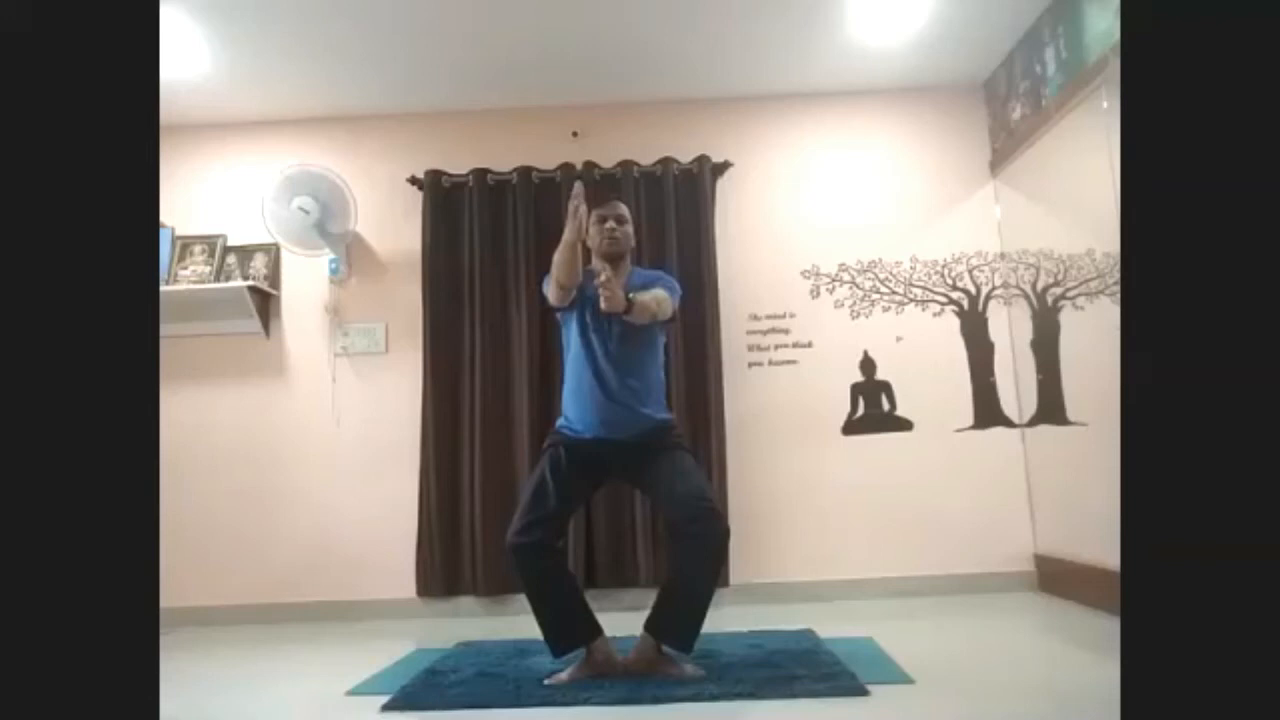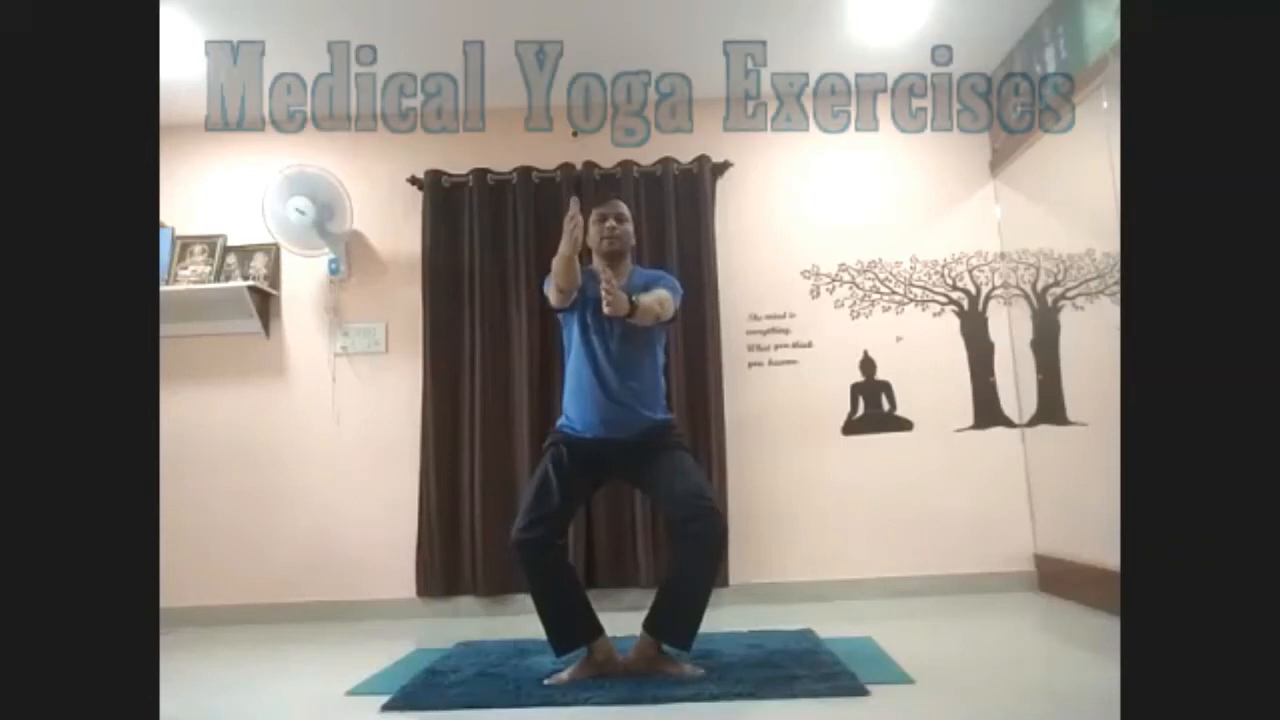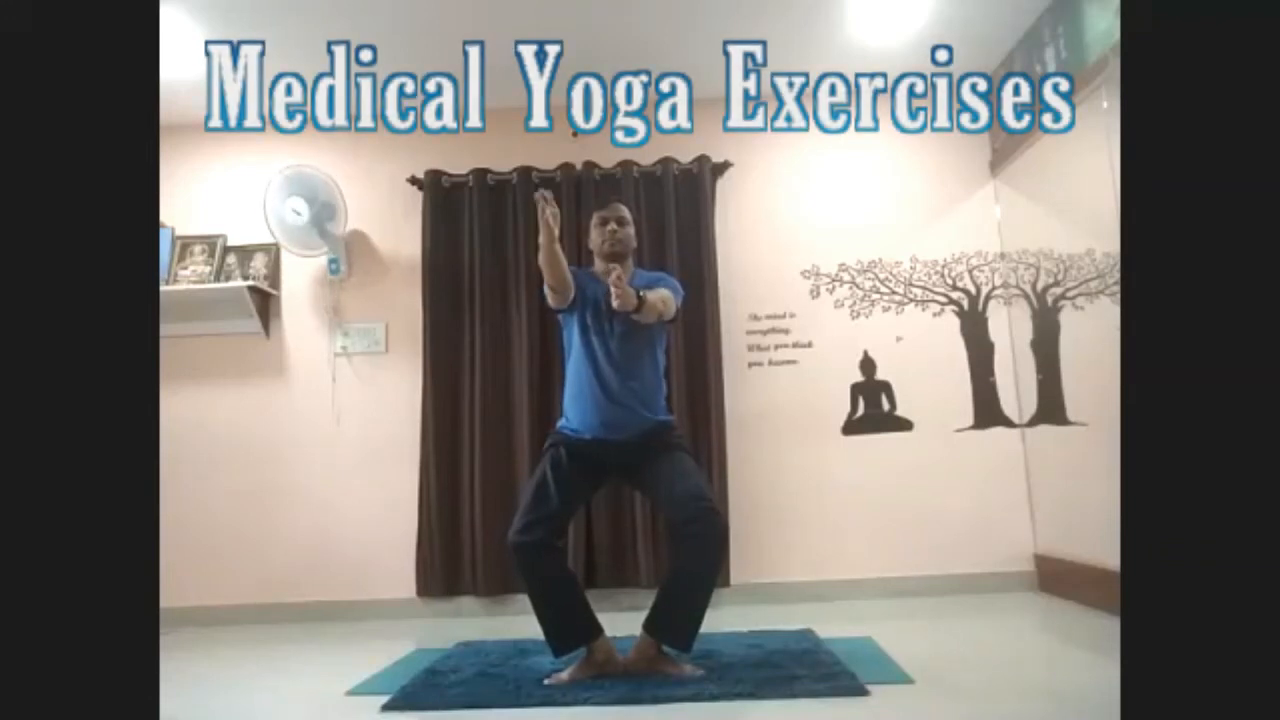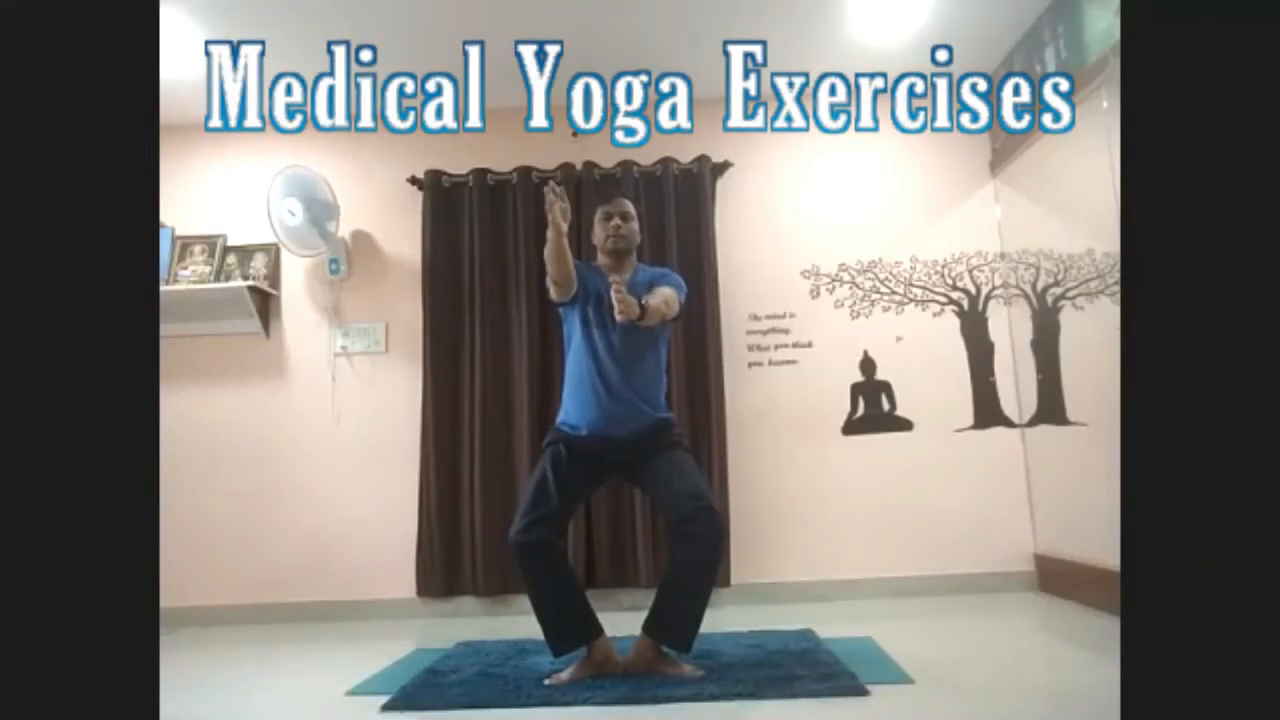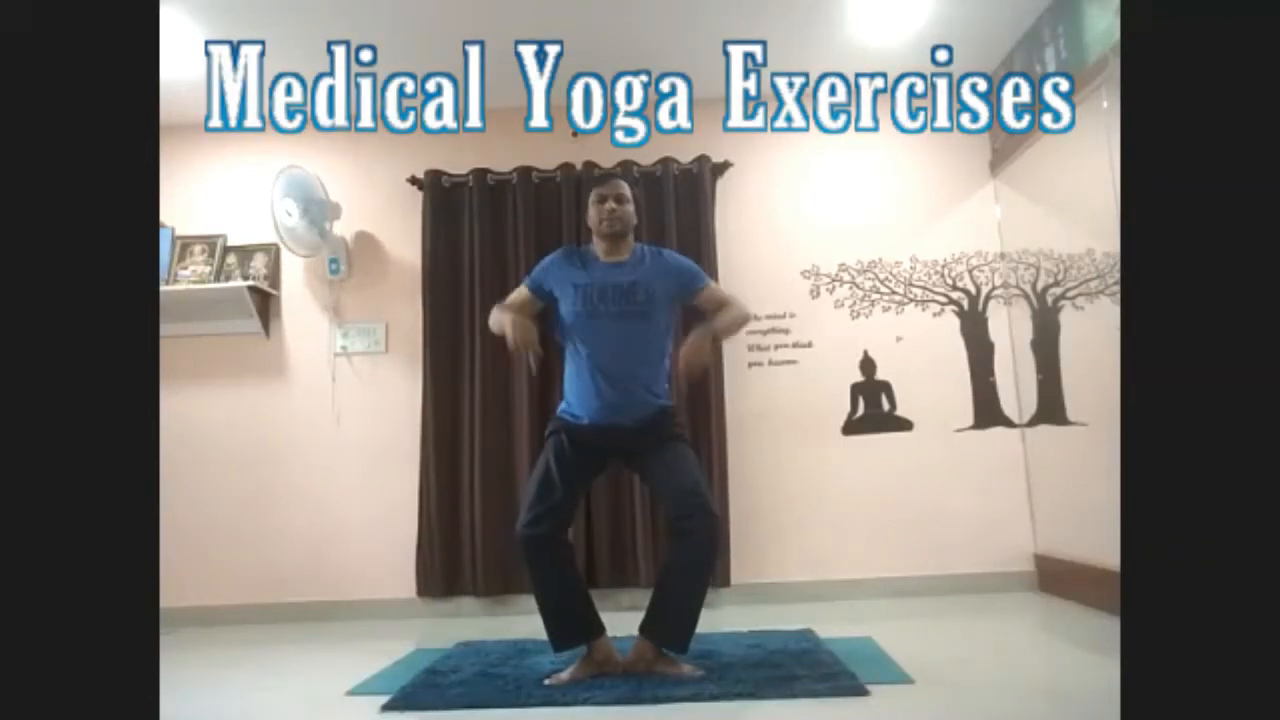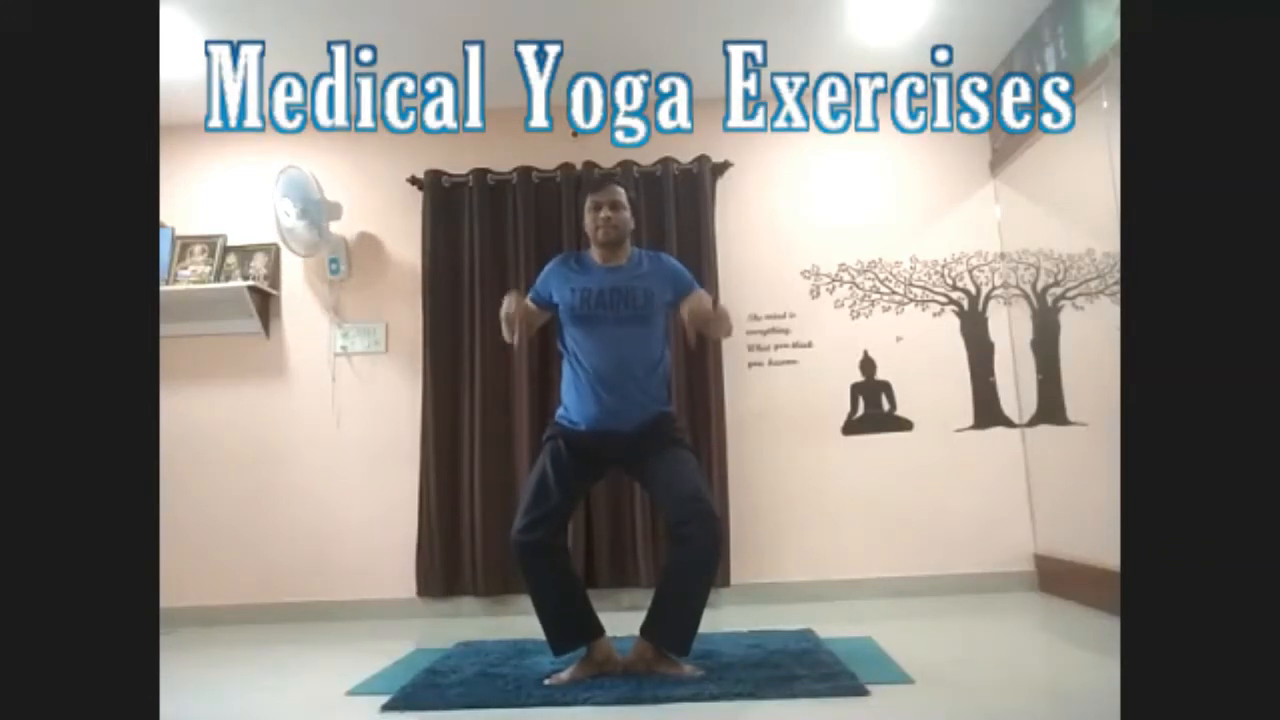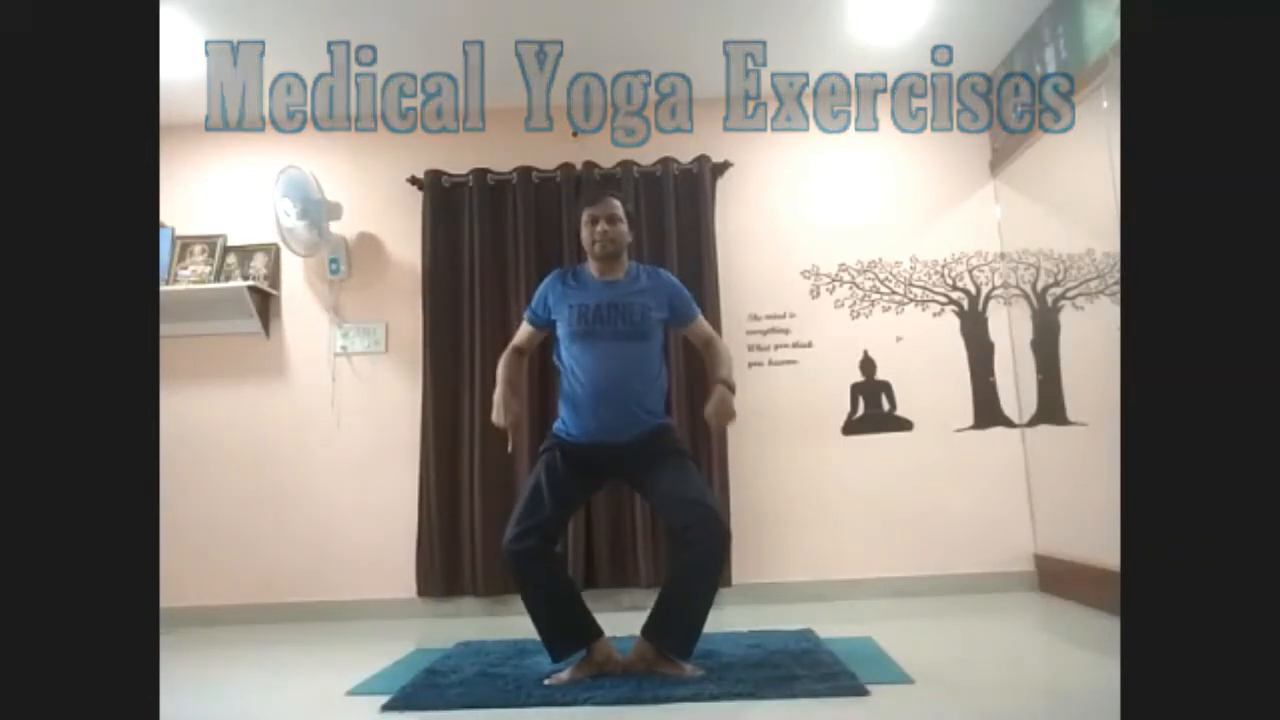
dt=0.7s
person 1, frame 1
left shoulder: (658, 283)
right shoulder: (568, 285)
left elbow: (655, 307)
right elbow: (560, 287)
left wrist: (624, 303)
right wrist: (571, 232)
left hip: (650, 436)
right hip: (577, 438)
left knee: (706, 527)
right knee: (526, 540)
left ankle: (653, 648)
right ankle: (593, 650)
person 1, frame 2
left shoulder: (660, 281)
right shoulder: (572, 285)
left elbow: (657, 308)
right elbow: (561, 288)
left wrist: (627, 305)
right wrist: (566, 246)
left hip: (650, 433)
right hip: (578, 436)
left knee: (705, 525)
right knee: (530, 537)
left ankle: (652, 647)
right ankle: (596, 649)
person 1, frame 3
left shoulder: (659, 284)
right shoulder: (575, 285)
left elbow: (660, 307)
right elbow: (555, 284)
left wrist: (635, 301)
right wrist: (548, 236)
left hip: (651, 436)
right hip: (578, 438)
left knee: (705, 525)
right knee: (527, 538)
left ankle: (651, 647)
right ankle: (594, 649)
person 1, frame 4
left shoulder: (664, 280)
right shoulder: (577, 281)
left elbow: (663, 307)
right elbow: (558, 276)
left wrist: (638, 309)
right wrist: (556, 229)
left hip: (651, 434)
right hip: (576, 436)
left knee: (703, 524)
right knee: (528, 537)
left ankle: (652, 647)
right ankle: (595, 649)
person 1, frame 5
left shoulder: (668, 267)
right shoulder: (561, 267)
left elbow: (737, 311)
right elbow: (502, 313)
left wrist: (707, 333)
right wrist: (511, 320)
left hip: (653, 423)
right hip: (578, 425)
left knee: (699, 523)
right knee: (535, 530)
left ankle: (652, 647)
right ankle: (595, 648)
person 1, frame 6
left shoulder: (664, 271)
right shoulder: (560, 273)
left elbow: (720, 322)
right elbow: (521, 324)
left wrist: (705, 312)
right wrist: (512, 312)
left hip: (652, 428)
right hip: (575, 431)
left knee: (701, 527)
right knee: (530, 536)
left ankle: (655, 646)
right ankle: (594, 648)
person 1, frame 7
left shoulder: (661, 286)
right shoulder: (557, 288)
left elbow: (710, 342)
right elbow: (518, 348)
left wrist: (722, 386)
right wrist: (505, 394)
left hip: (650, 441)
right hip: (573, 444)
left knee: (709, 534)
right knee: (521, 544)
left ankle: (657, 647)
right ankle: (593, 649)
